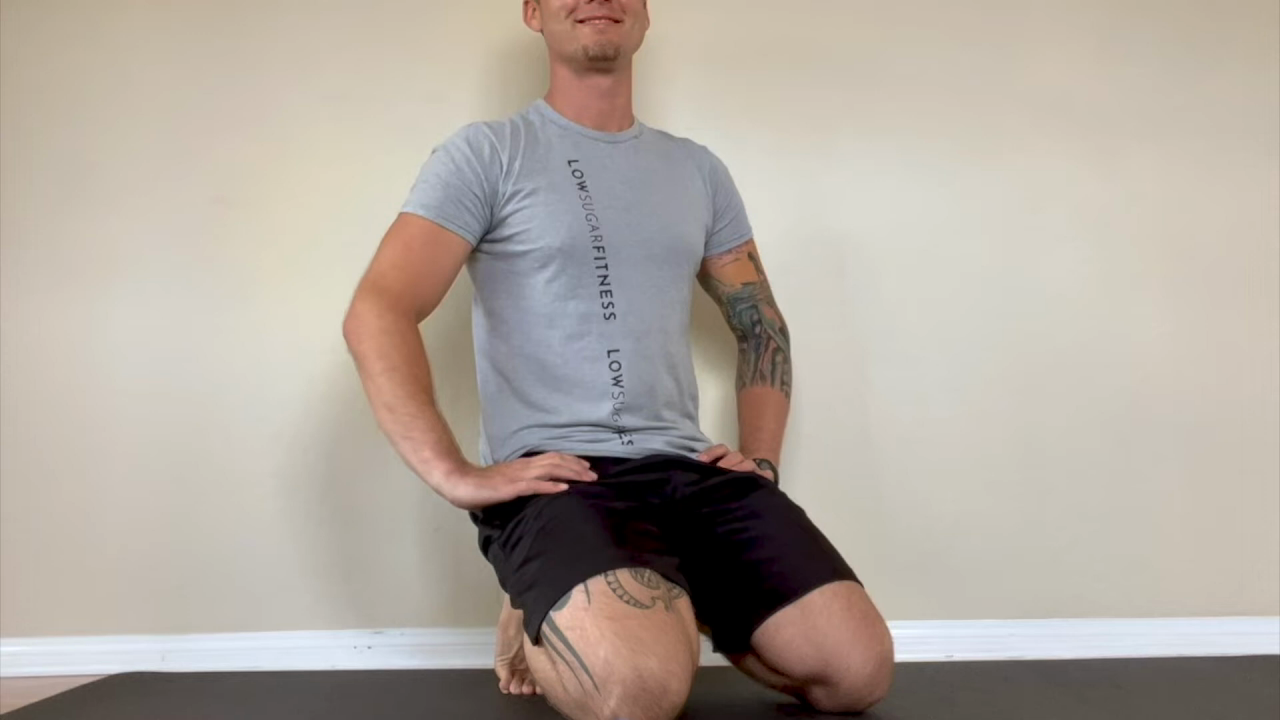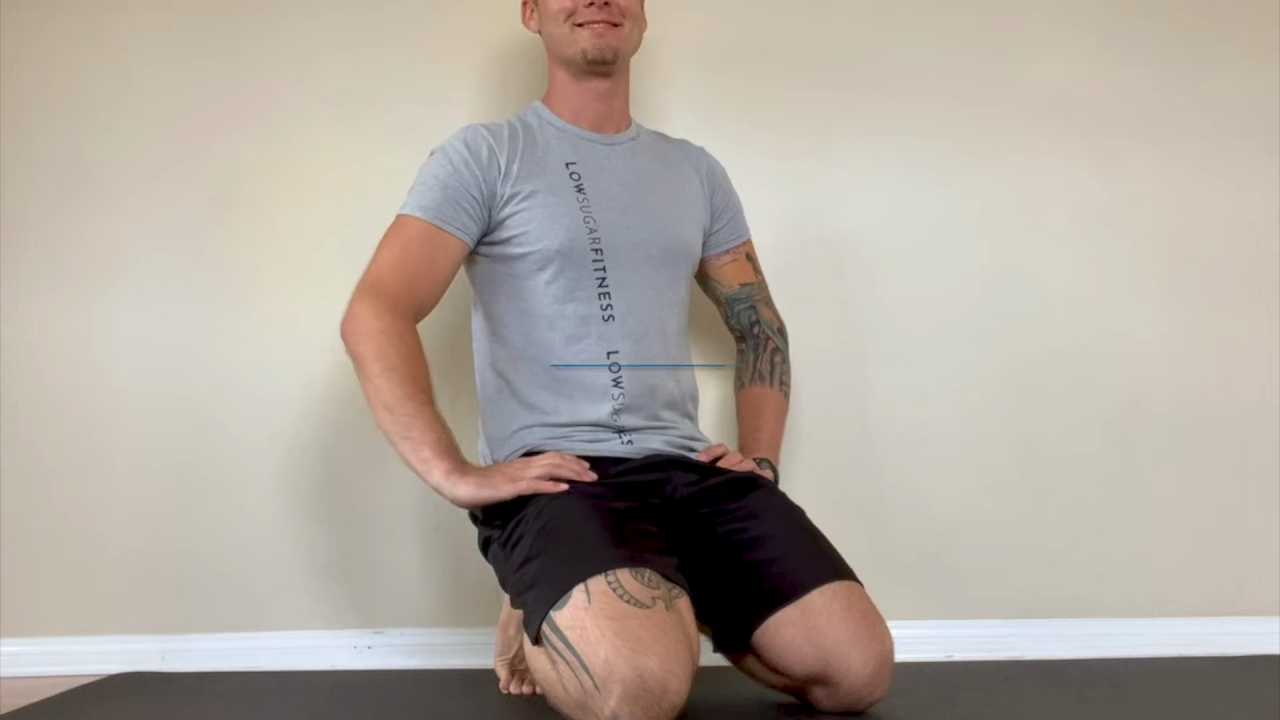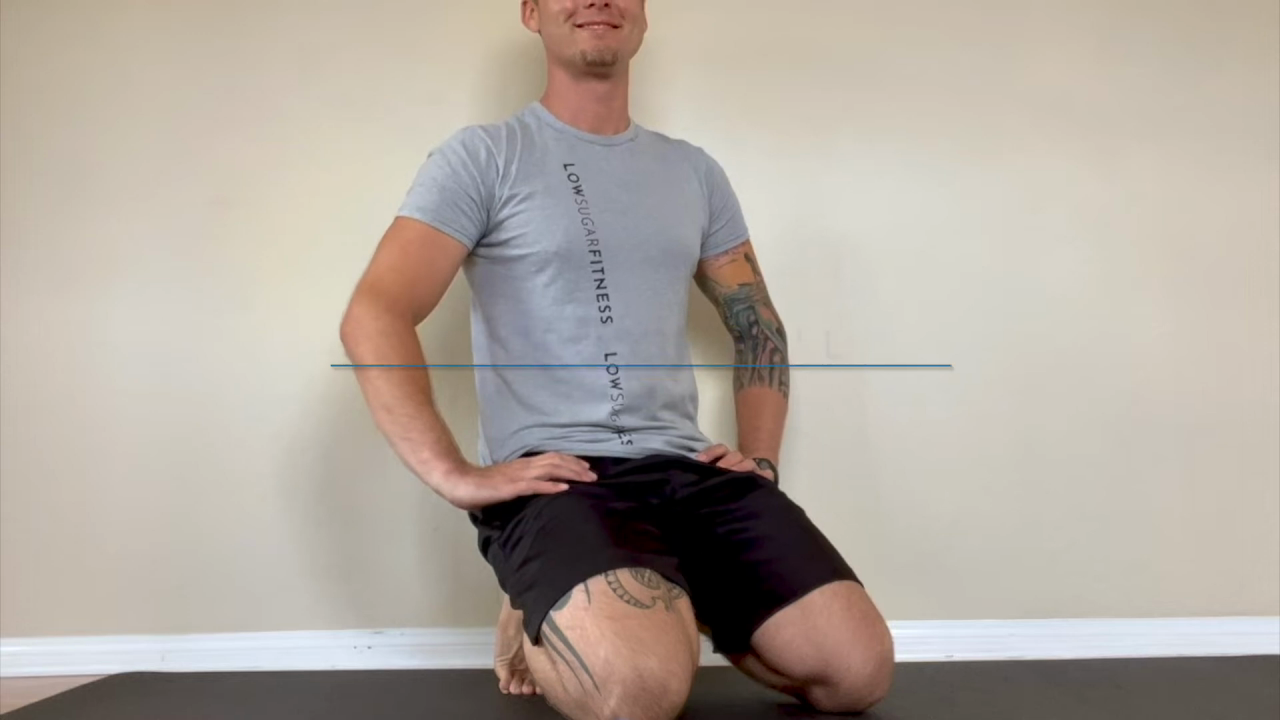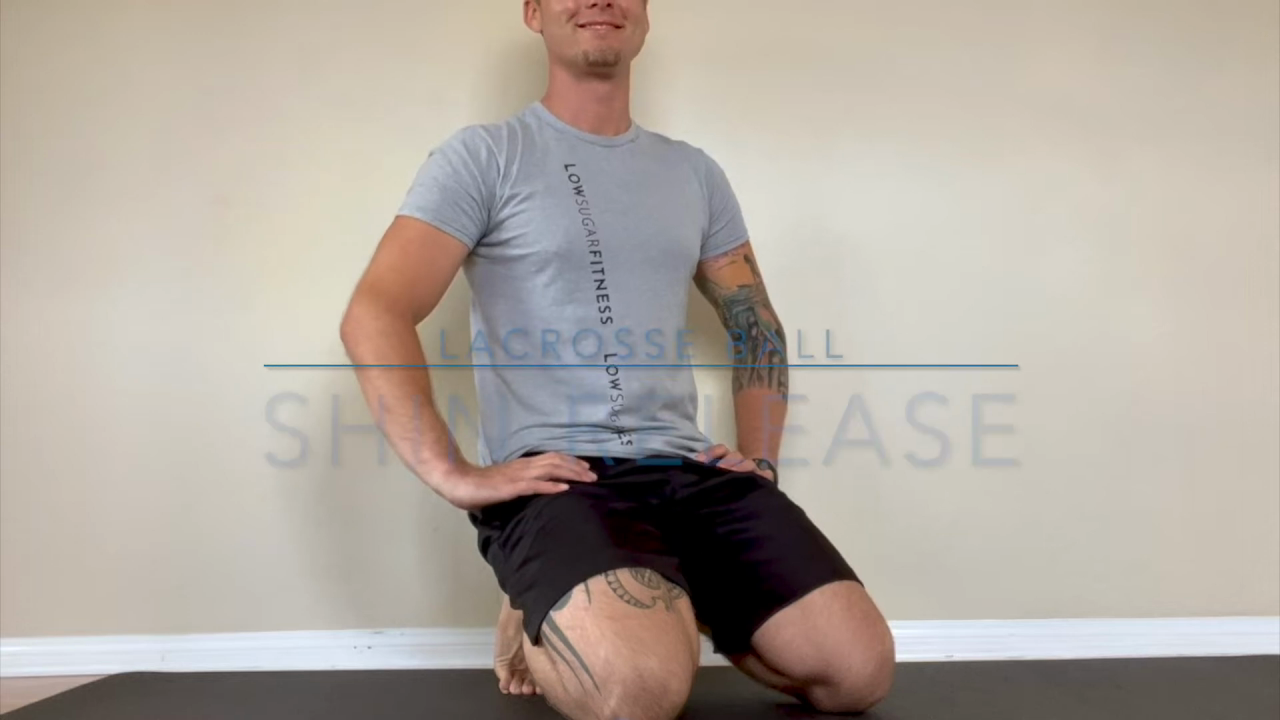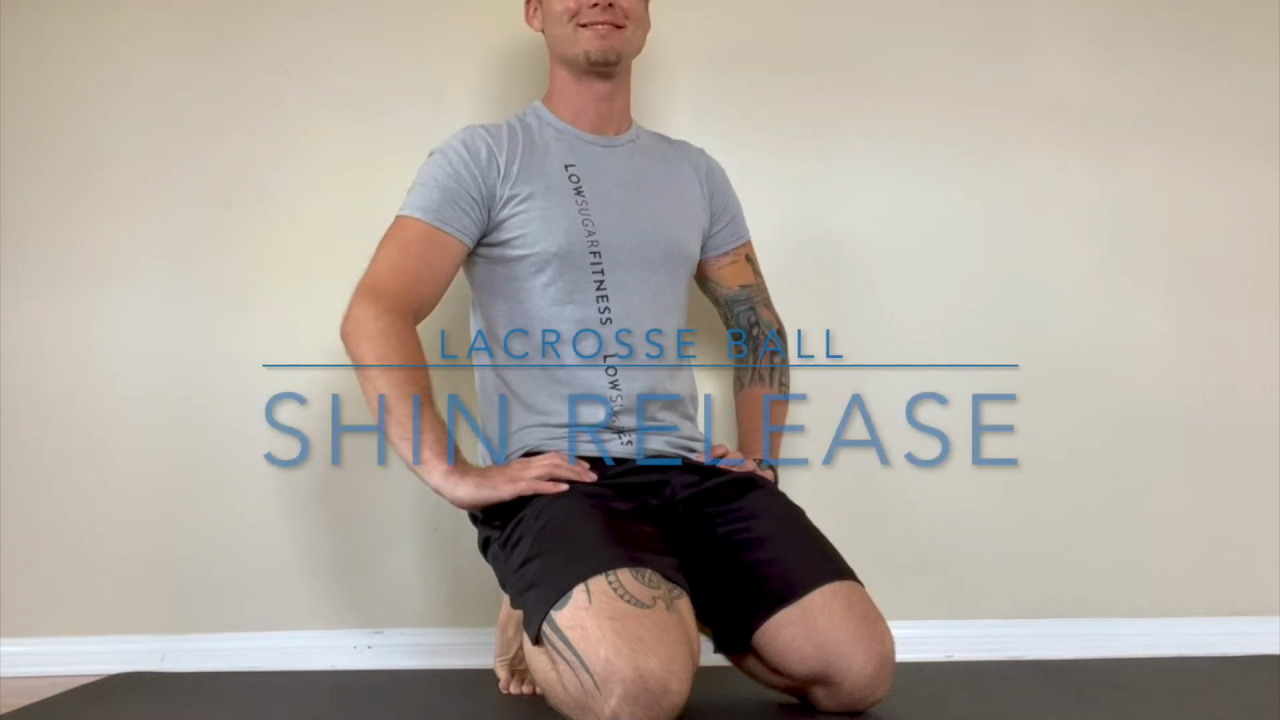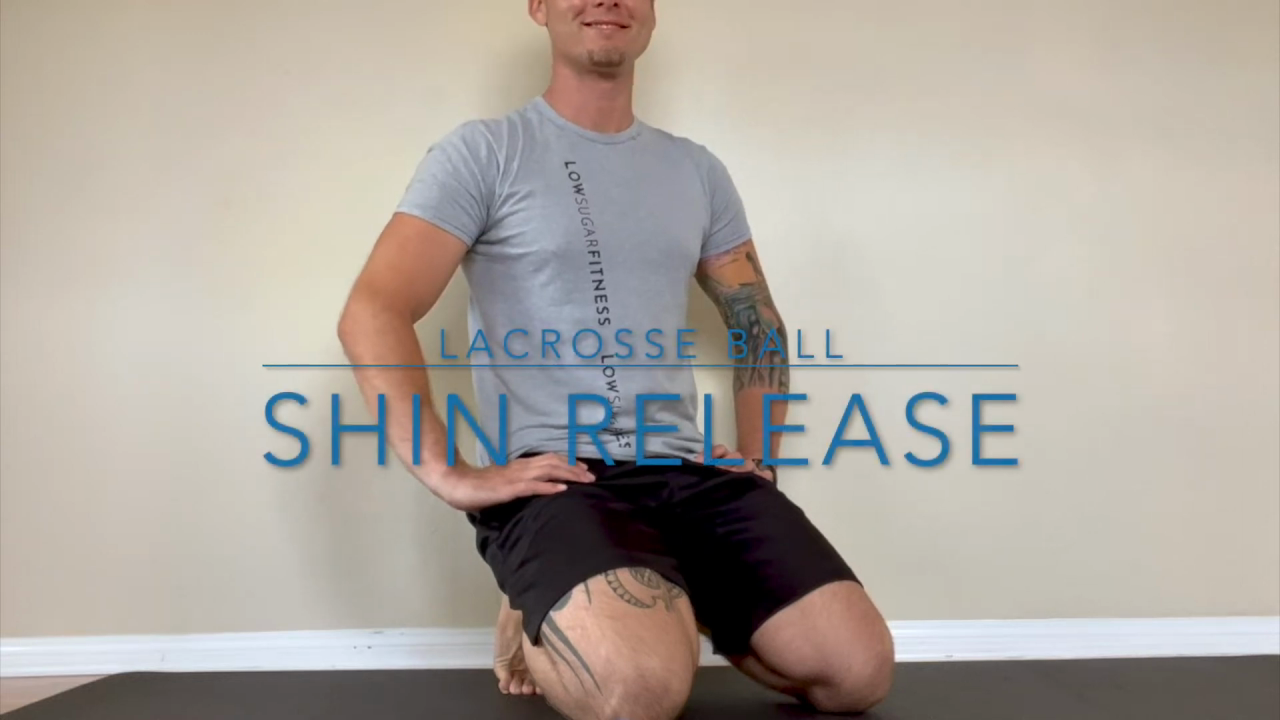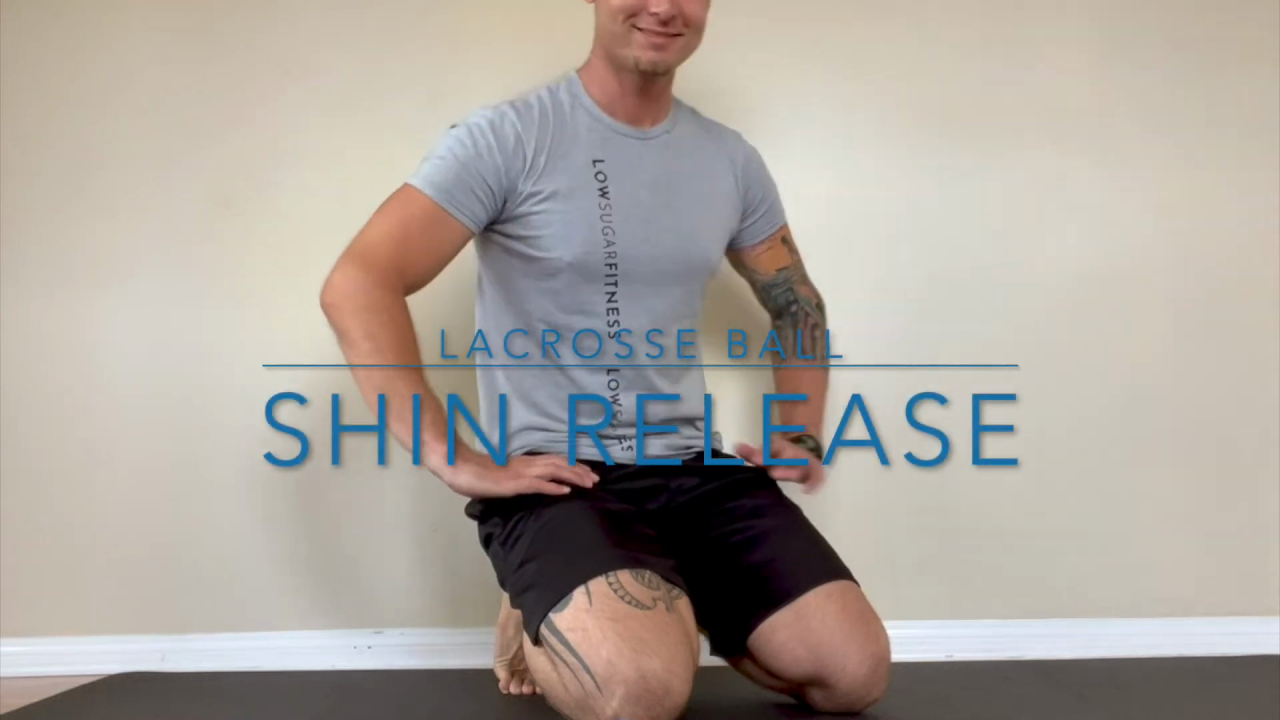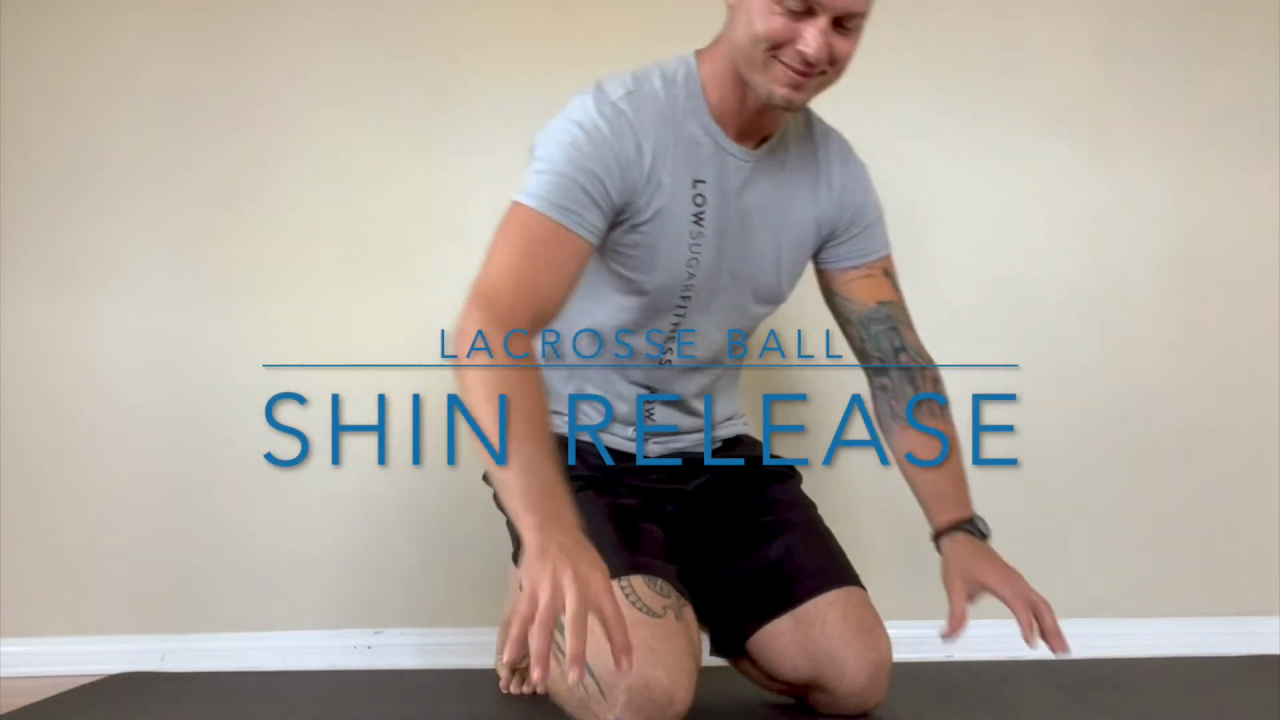
dt=0.4s
person 1, frame 1
left shoulder: (697, 169)
right shoulder: (487, 153)
left elbow: (761, 326)
right elbow: (376, 314)
left wrist: (761, 459)
right wrist: (456, 474)
left hip: (688, 467)
right hip: (554, 475)
left ankle: (670, 605)
right ankle: (544, 619)
person 1, frame 2
left shoulder: (695, 170)
right shoulder: (485, 155)
left elbow: (760, 327)
right elbow: (375, 316)
left wrist: (761, 459)
right wrist: (456, 474)
left hip: (689, 468)
right hip: (554, 473)
left ankle: (674, 604)
right ankle: (544, 619)
person 1, frame 3
left shoulder: (694, 171)
right shoulder: (483, 156)
left elbow: (759, 327)
right elbow: (373, 319)
left wrist: (760, 460)
right wrist: (456, 475)
left hip: (689, 469)
right hip: (553, 475)
left ankle: (669, 602)
right ankle: (543, 619)
person 1, frame 4
left shoulder: (694, 172)
right shoulder: (484, 156)
left elbow: (757, 328)
right elbow: (374, 317)
left wrist: (759, 459)
right wrist: (455, 475)
left hip: (688, 469)
right hip: (553, 475)
left ankle: (674, 603)
right ankle: (544, 618)
person 1, frame 5
left shoulder: (695, 172)
right shoulder: (484, 156)
left elbow: (759, 328)
right elbow: (374, 317)
left wrist: (758, 460)
right wrist: (453, 473)
left hip: (689, 469)
right hip: (553, 476)
left ankle: (665, 602)
right ankle: (543, 618)
person 1, frame 6
left shoulder: (697, 170)
right shoulder: (483, 153)
left elbow: (759, 325)
right elbow: (372, 315)
left wrist: (757, 457)
right wrist: (449, 473)
left hip: (688, 470)
right hip: (551, 477)
left ankle: (670, 603)
right ankle: (542, 619)
person 1, frame 7
left shoulder: (731, 159)
right shoulder: (507, 137)
left elbow: (796, 306)
right elbow: (357, 285)
left wrist: (806, 440)
right wrist: (453, 455)
left hip: (695, 468)
right hip: (554, 473)
left ankle: (666, 604)
right ankle: (545, 618)
person 1, frame 8
left shoulder: (834, 173)
right shoulder: (609, 125)
left elbow: (892, 355)
right elbow: (490, 326)
left wrist: (961, 531)
right wrist: (548, 532)
left hip: (714, 456)
right hip: (576, 453)
left ankle: (666, 605)
right ankle: (537, 607)
